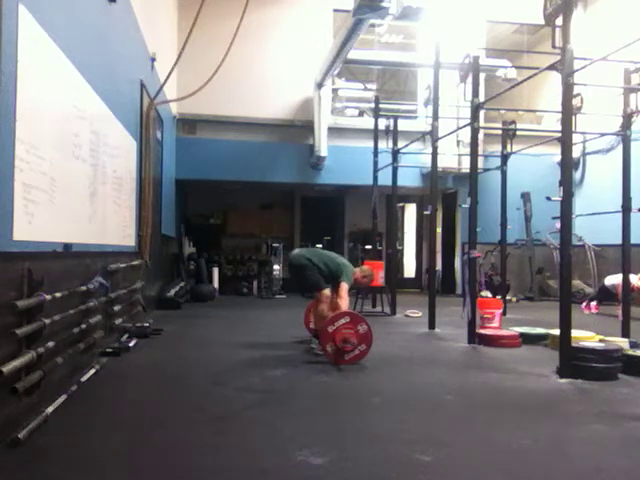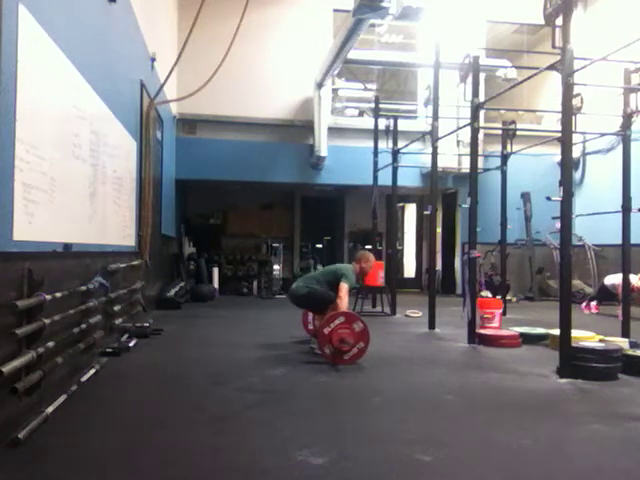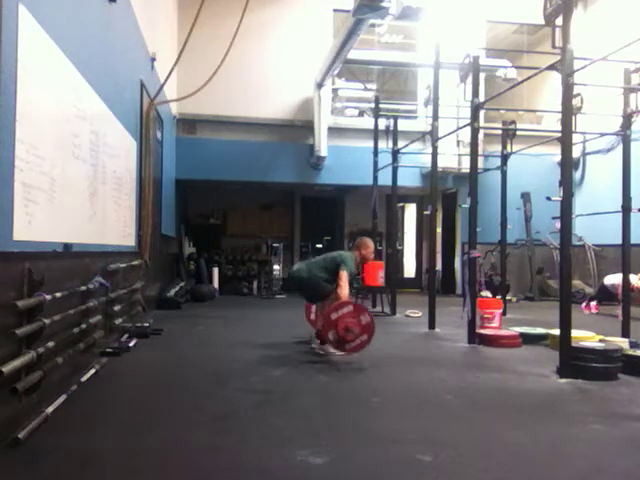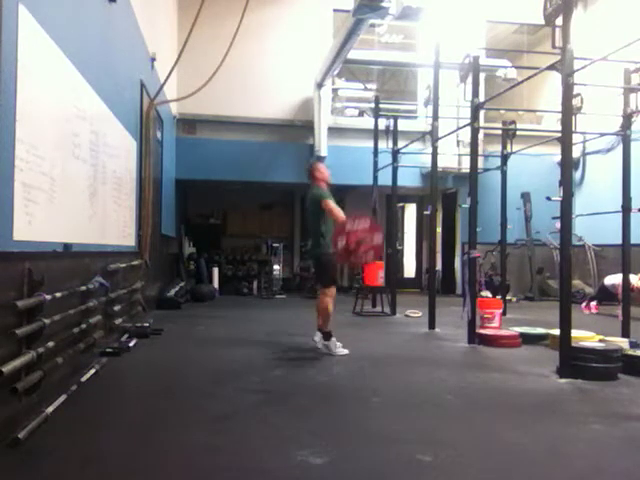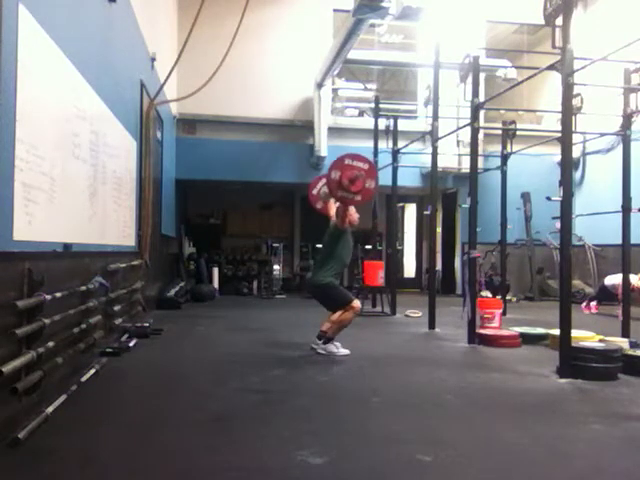
dt=0.5s
person 1, frame 1
left shoulder: (345, 268)
right shoulder: (348, 272)
left elbow: (336, 296)
right elbow: (343, 297)
right hip: (301, 261)
left knee: (323, 297)
right knee: (324, 297)
left ankle: (318, 338)
person 1, frame 2
left shoulder: (346, 269)
right shoulder: (349, 273)
right elbow: (342, 297)
left hip: (298, 289)
right hip: (301, 291)
left knee: (330, 303)
right knee: (336, 303)
person 1, frame 3
left shoulder: (348, 260)
right shoulder: (349, 261)
left elbow: (339, 287)
right elbow: (342, 288)
left hip: (301, 274)
right hip: (302, 275)
left knee: (327, 300)
right knee: (331, 301)
left ankle: (319, 338)
right ankle: (324, 344)
person 1, frame 4
left shoulder: (317, 192)
right shoulder: (319, 191)
right elbow: (333, 209)
left hip: (321, 249)
right hip: (325, 249)
left knee: (324, 292)
right knee: (328, 292)
left ankle: (321, 334)
right ankle: (326, 339)
person 1, frame 5
left shoulder: (337, 228)
right shoulder: (341, 230)
left elbow: (332, 212)
right elbow: (341, 213)
left wrist: (331, 197)
left hip: (322, 281)
right hip: (322, 282)
left knee: (344, 308)
right knee: (354, 306)
left ankle: (321, 338)
right ankle: (326, 343)
